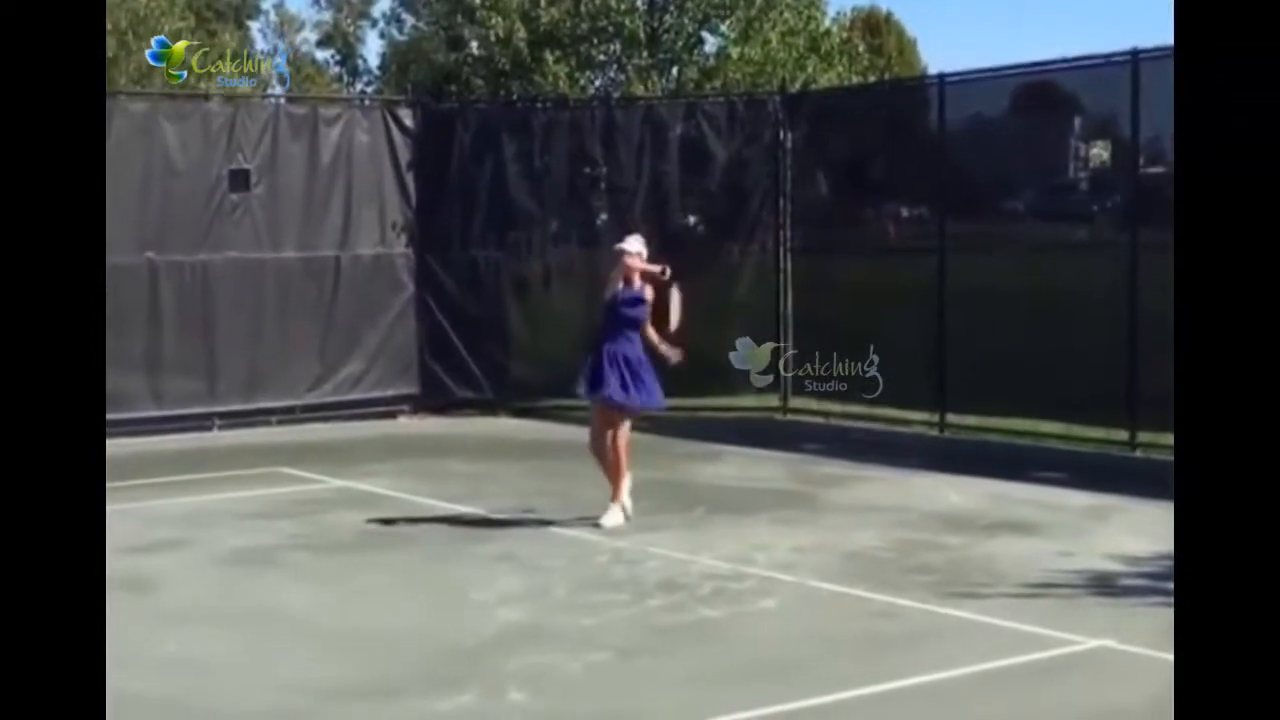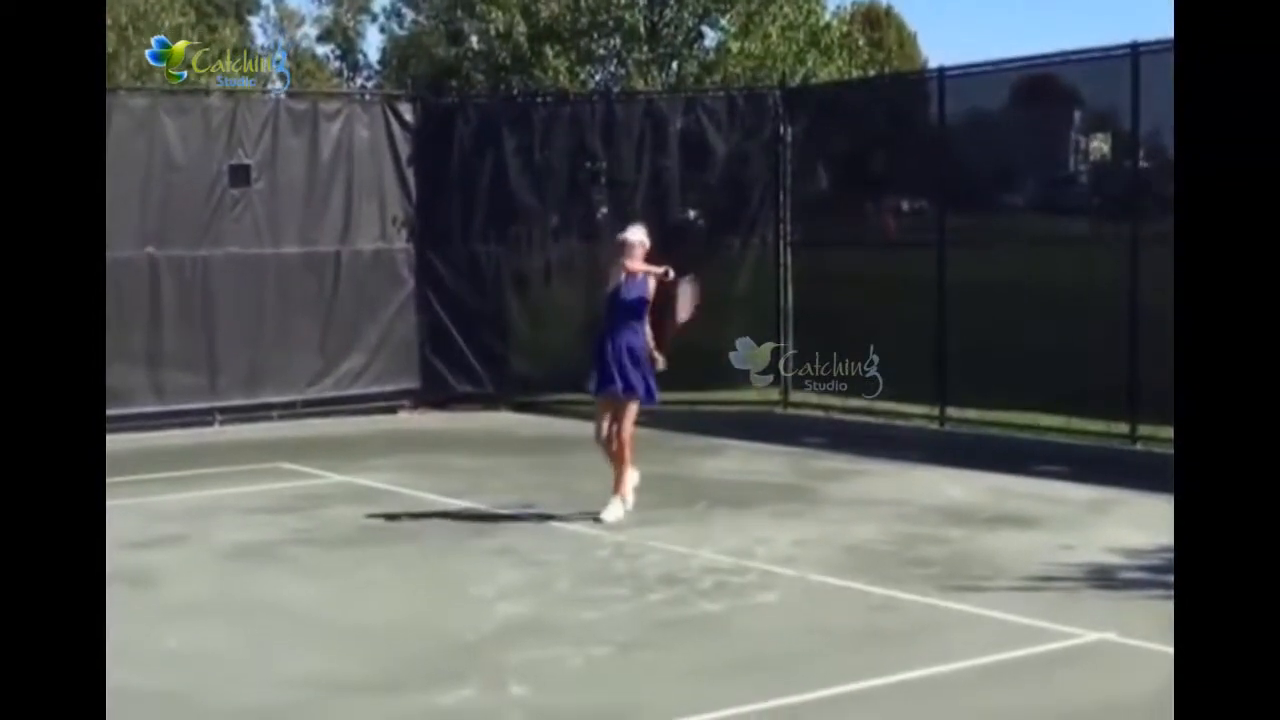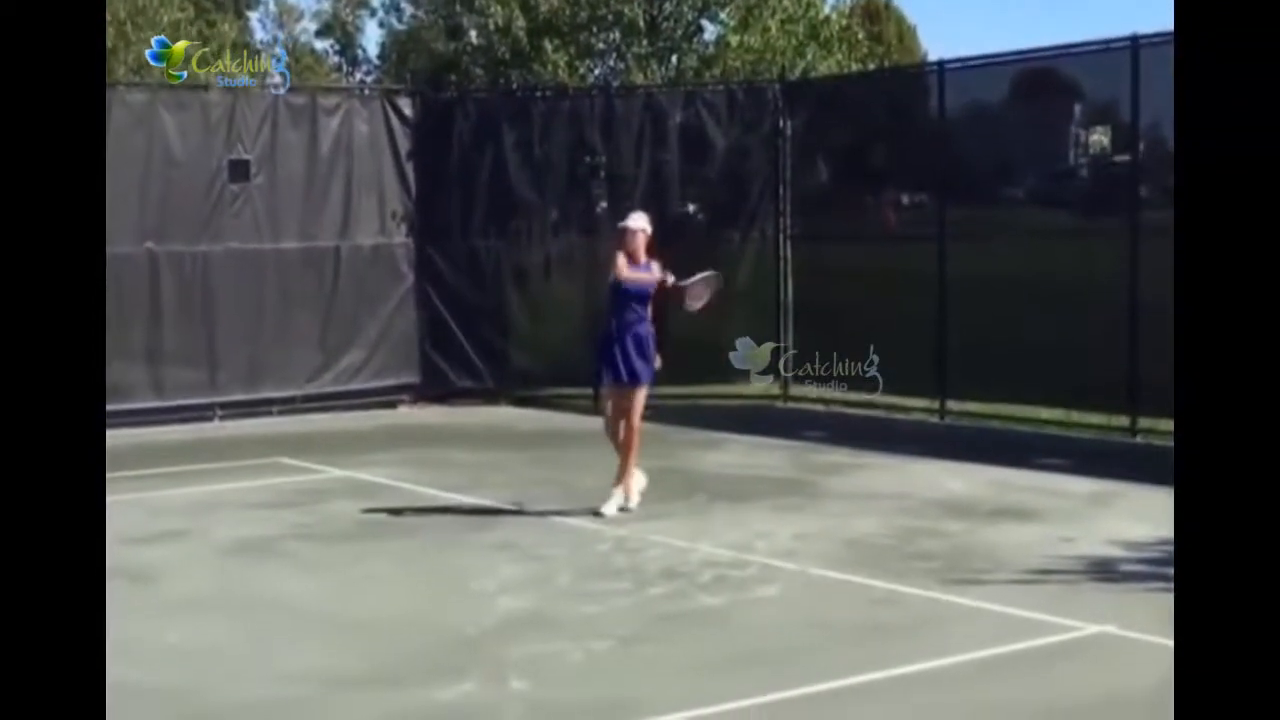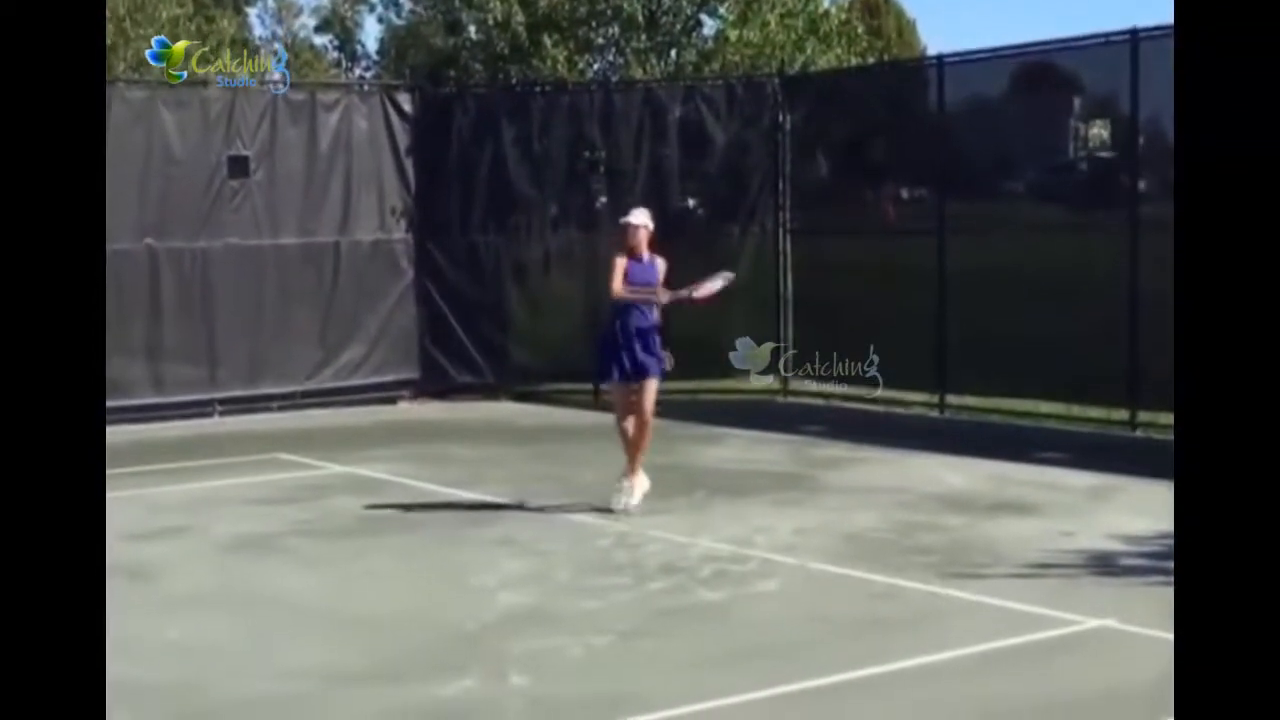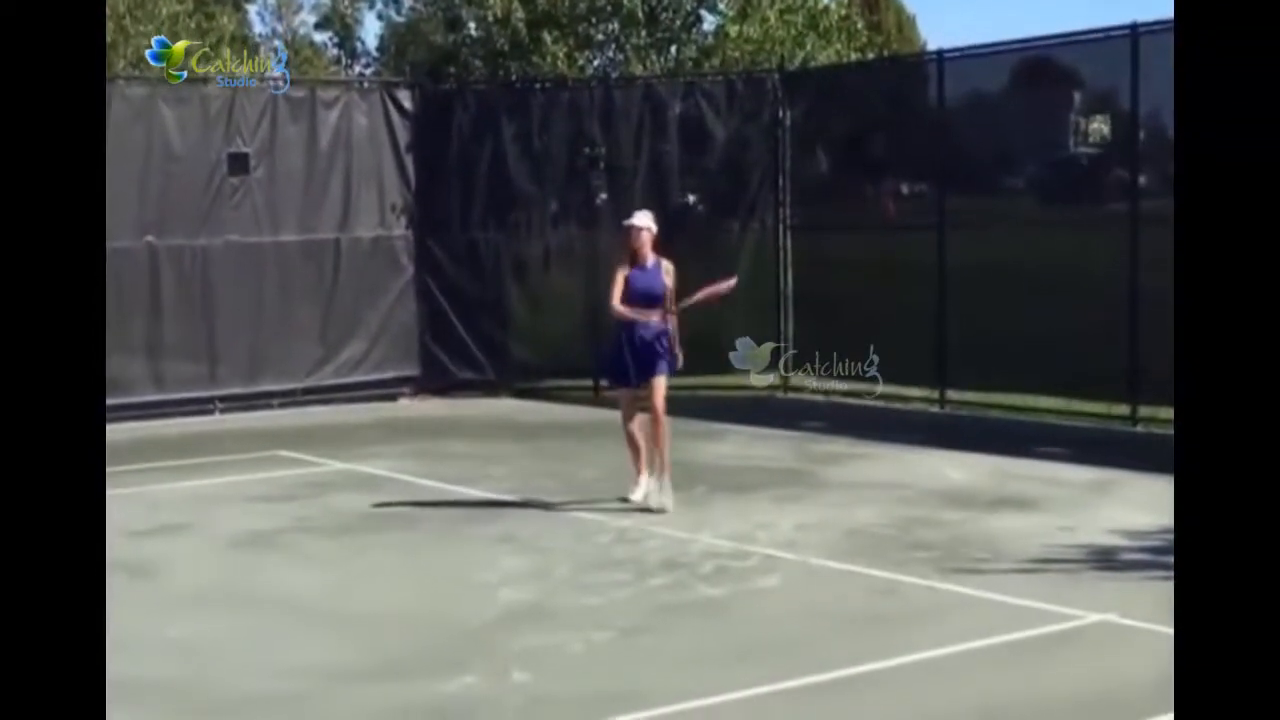
dt=0.1s
person 1, frame 1
left shoulder: (648, 292)
right shoulder: (616, 281)
right elbow: (625, 265)
left wrist: (662, 348)
right wrist: (657, 270)
left hip: (632, 362)
right hip: (606, 360)
left knee: (618, 440)
right knee: (598, 441)
left ankle: (618, 505)
right ankle: (621, 484)
person 1, frame 2
left shoulder: (650, 283)
right shoulder: (619, 268)
right elbow: (627, 265)
left wrist: (653, 352)
right wrist: (660, 271)
left hip: (635, 356)
right hip: (610, 354)
left knee: (623, 431)
right knee: (602, 434)
left ankle: (618, 497)
right ankle: (627, 476)
person 1, frame 3
left shoulder: (654, 268)
right shoulder: (620, 259)
right elbow: (623, 274)
left wrist: (654, 348)
right wrist: (658, 278)
left hip: (640, 342)
right hip: (615, 340)
left knee: (632, 420)
right knee: (612, 422)
left ankle: (621, 487)
right ankle: (632, 475)
person 1, frame 4
left shoulder: (659, 264)
right shoulder: (621, 260)
right elbow: (616, 290)
left wrist: (662, 342)
right wrist: (650, 294)
left hip: (648, 339)
right hip: (620, 338)
left knee: (646, 412)
right knee: (622, 416)
left ankle: (629, 478)
right ankle: (637, 477)
person 1, frame 5
left shoulder: (666, 267)
right shoulder: (623, 267)
left elbow: (670, 310)
right elbow: (614, 307)
left wrist: (675, 343)
right wrist: (644, 316)
left hip: (656, 343)
right hip: (628, 343)
left knee: (657, 409)
right knee: (629, 419)
left ankle: (662, 479)
right ankle: (643, 477)
